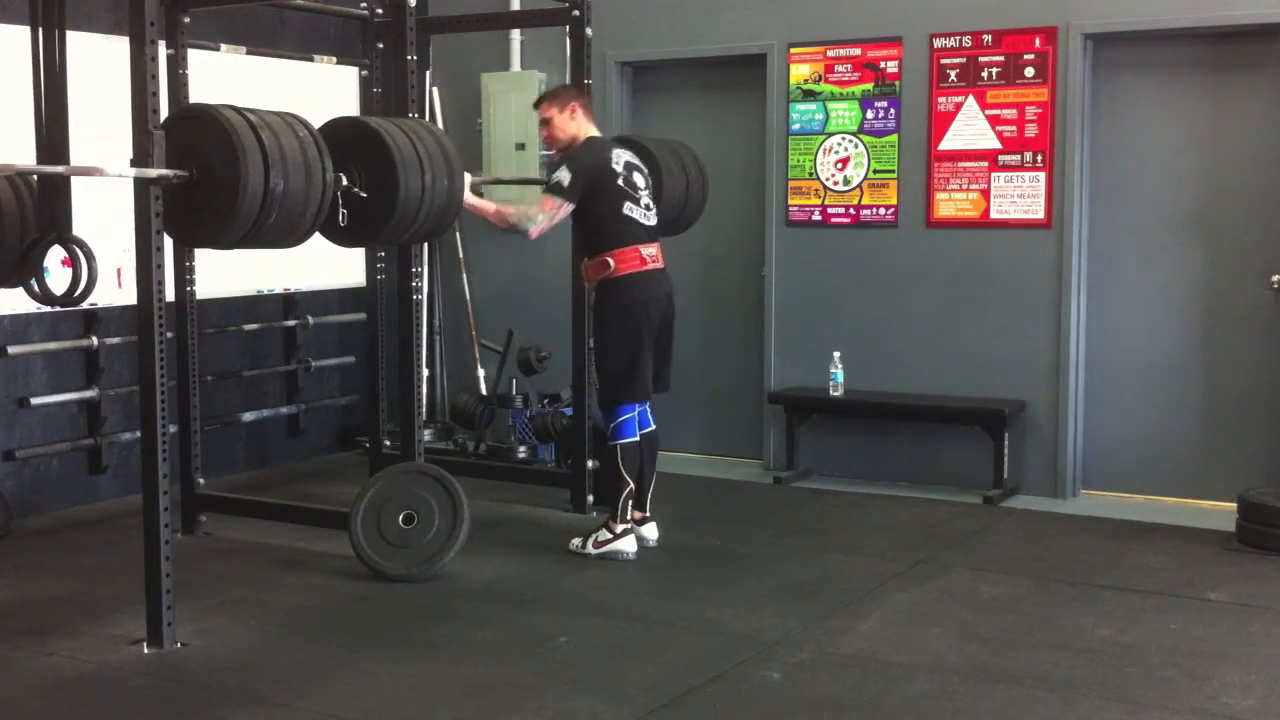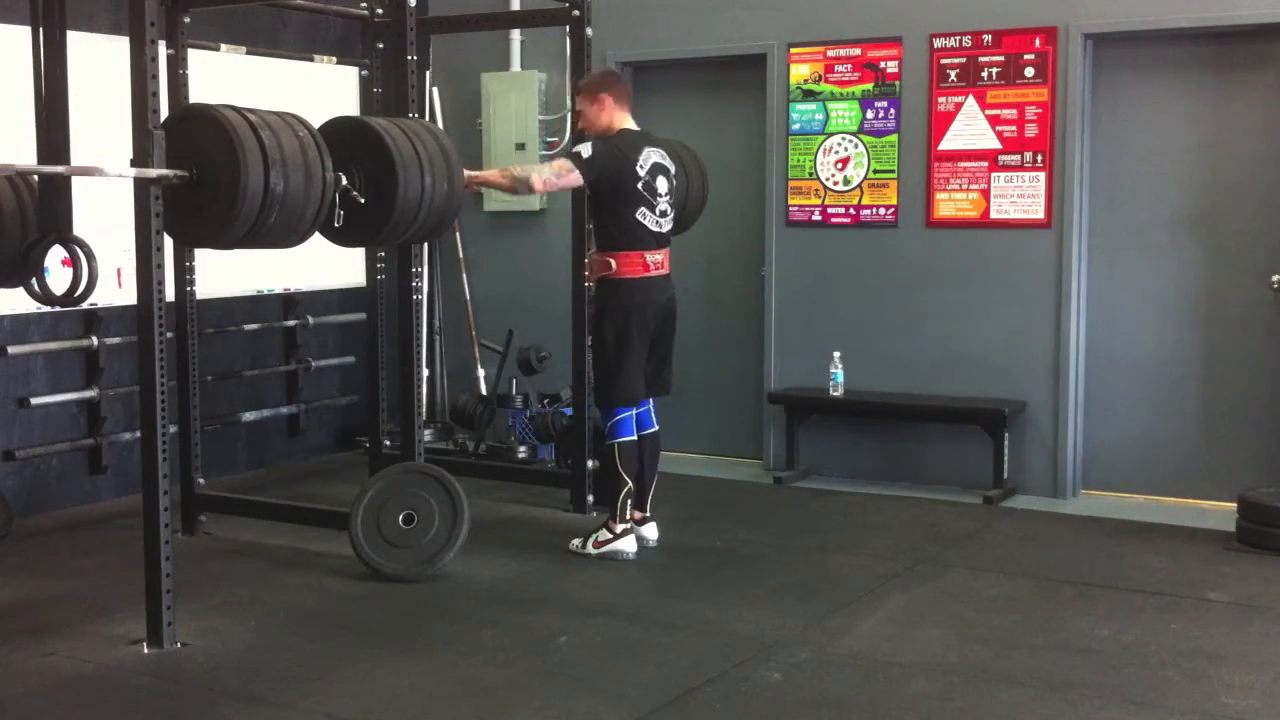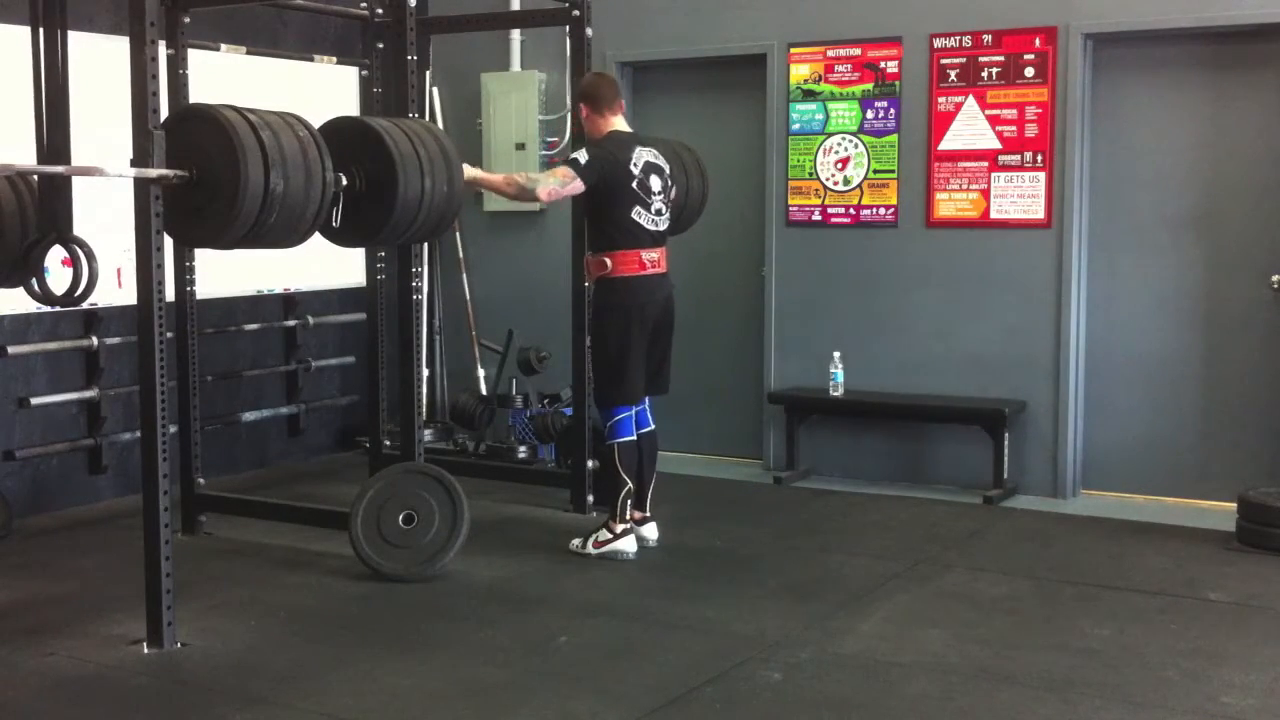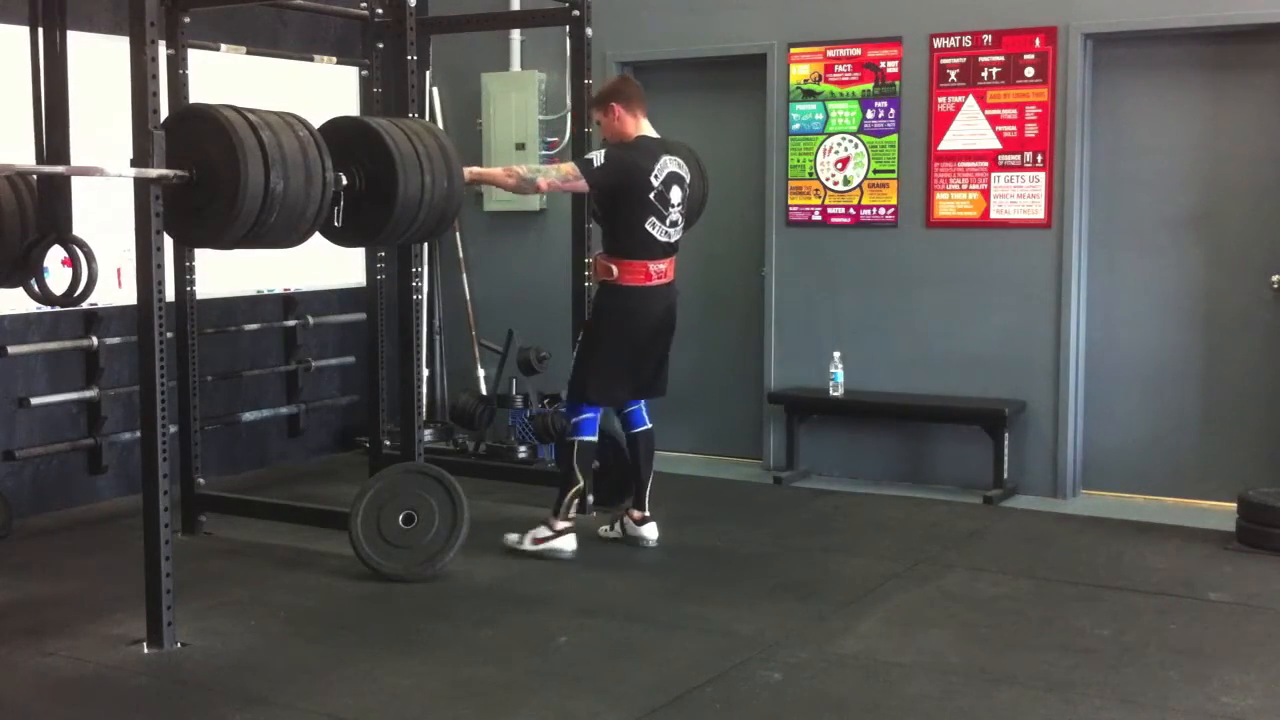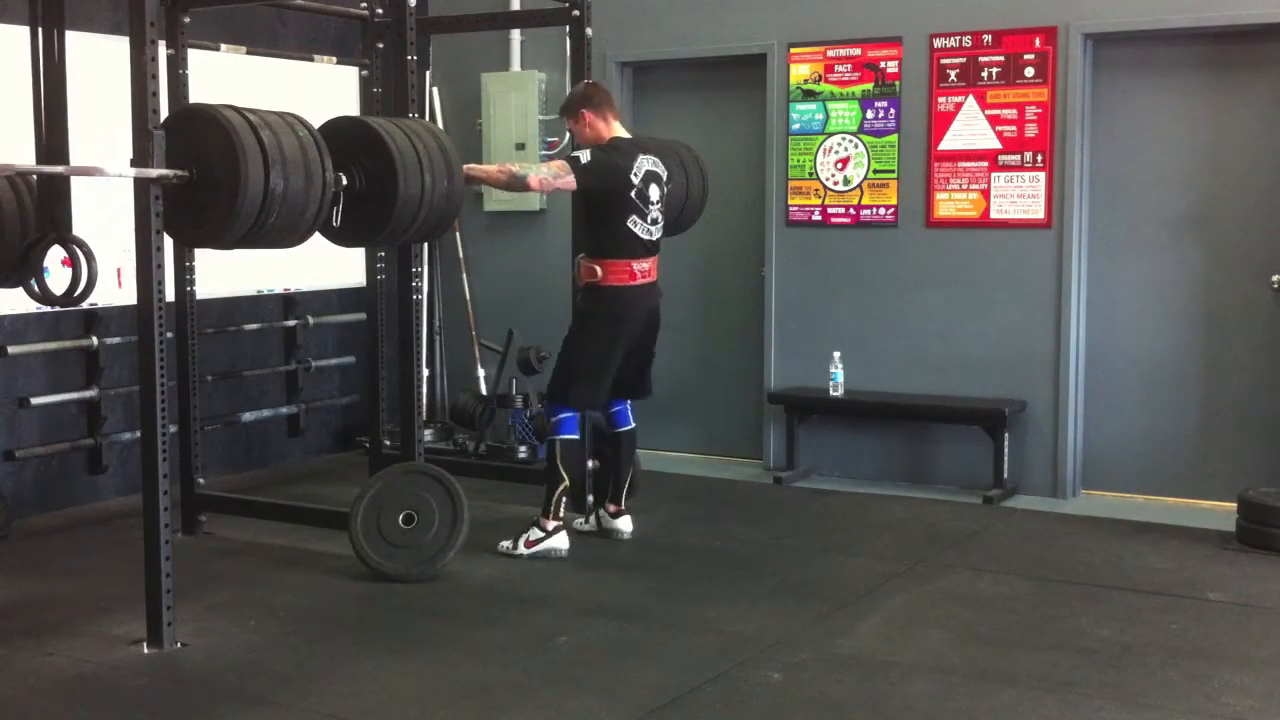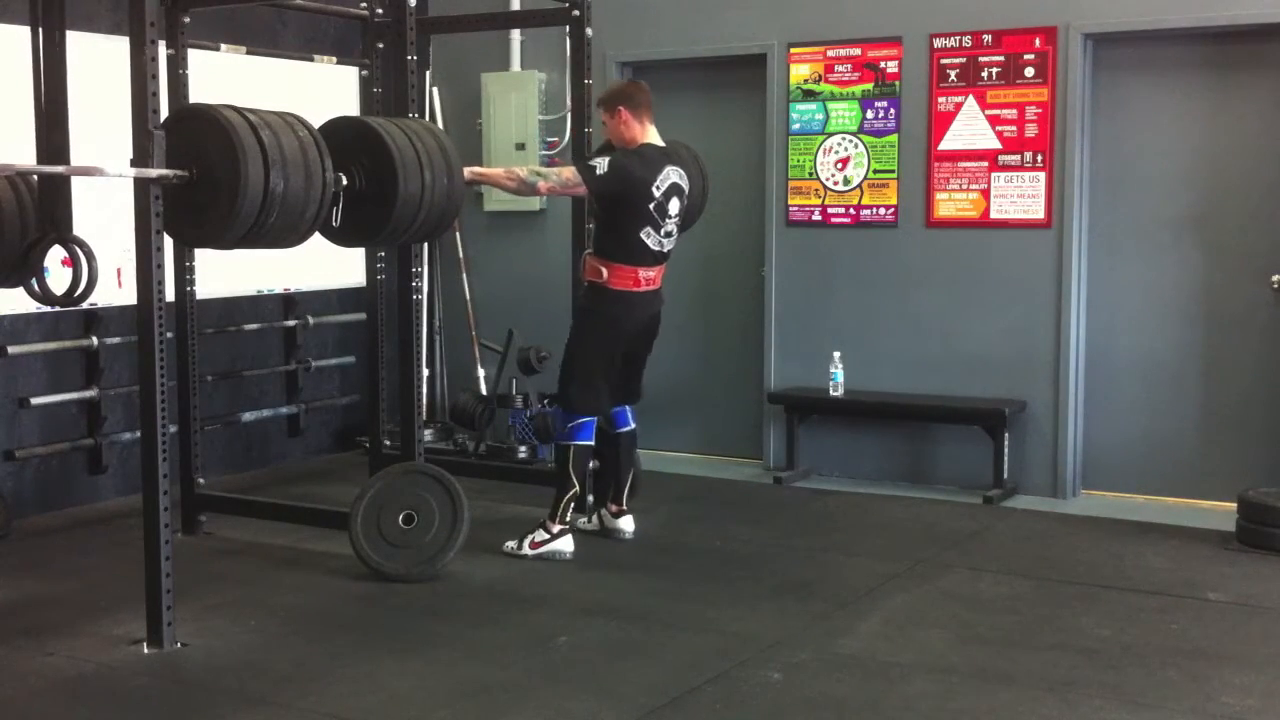
dt=0.5s
person 1, frame 1
left shoulder: (582, 162)
right shoulder: (620, 154)
left elbow: (532, 224)
left wrist: (468, 198)
left hip: (624, 293)
right hip: (655, 287)
left knee: (621, 407)
right knee: (638, 404)
left ankle: (620, 529)
right ankle: (641, 516)
person 1, frame 2
left shoulder: (608, 151)
right shoulder: (656, 152)
left elbow: (537, 178)
left wrist: (471, 176)
left hip: (625, 292)
right hip: (659, 289)
left knee: (619, 408)
right knee: (642, 404)
left ankle: (619, 529)
right ankle: (642, 517)
person 1, frame 3
left shoulder: (602, 154)
right shoulder: (653, 154)
left elbow: (542, 189)
left wrist: (472, 176)
left hip: (623, 291)
right hip: (657, 287)
left knee: (618, 408)
right knee: (639, 403)
left ankle: (620, 529)
right ankle: (642, 517)
person 1, frame 4
left shoulder: (622, 160)
right shoulder: (675, 159)
left elbow: (543, 178)
left wrist: (473, 173)
right wrist: (601, 186)
left hip: (625, 297)
right hip: (661, 296)
left knee: (584, 407)
right knee: (633, 403)
left ankle: (559, 528)
right ankle: (640, 517)
person 1, frame 5
left shoulder: (603, 160)
right shoulder: (650, 157)
left elbow: (533, 177)
left wrist: (468, 171)
left hip: (610, 299)
right hip: (644, 296)
left knee: (564, 404)
right knee: (618, 401)
left ankle: (549, 527)
right ankle: (615, 511)
person 1, frame 6
left shoulder: (625, 167)
right shoulder: (675, 168)
left elbow: (543, 182)
left wrist: (473, 173)
right wrist: (598, 187)
left hip: (611, 302)
right hip: (647, 302)
left knee: (577, 410)
right knee: (617, 404)
left ankle: (556, 529)
right ankle: (616, 510)
